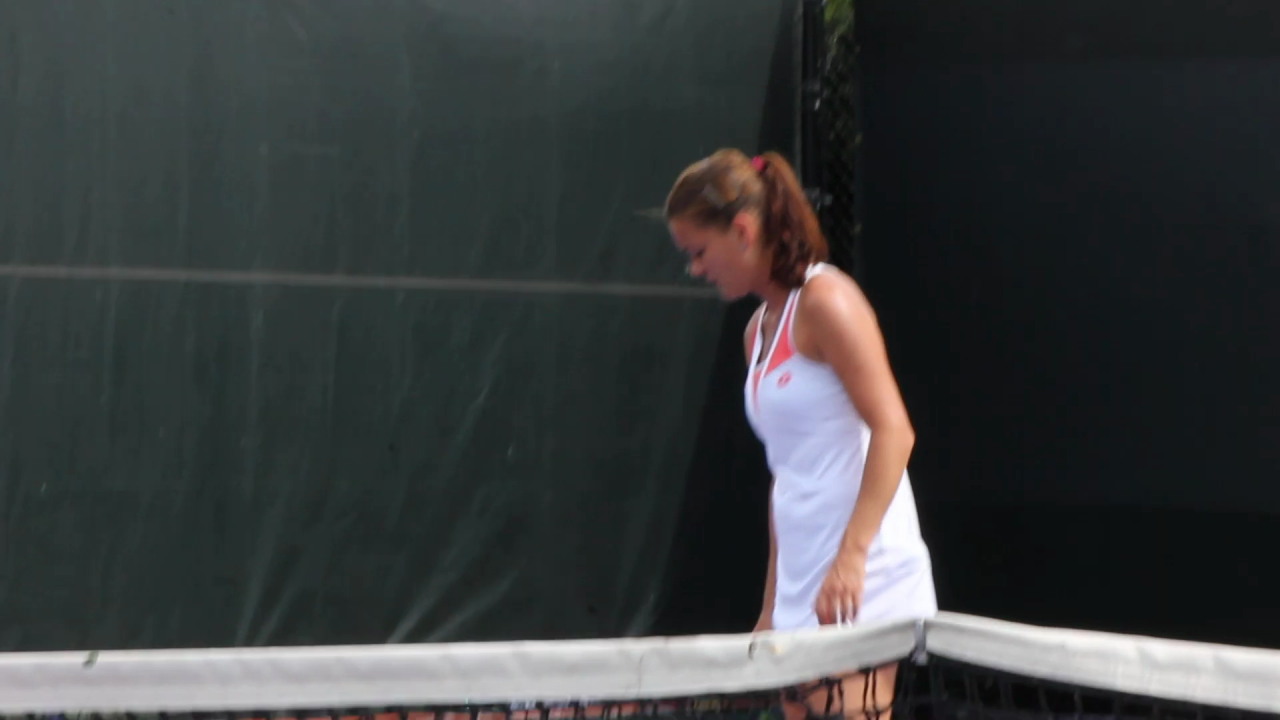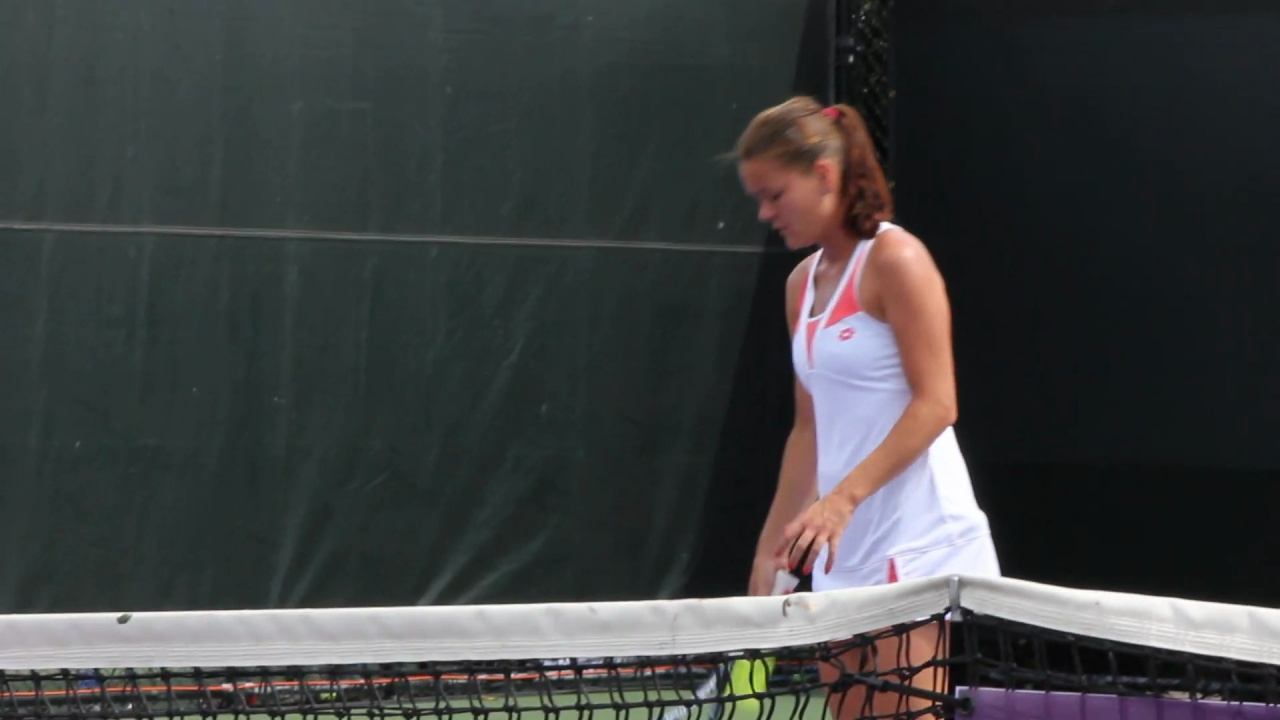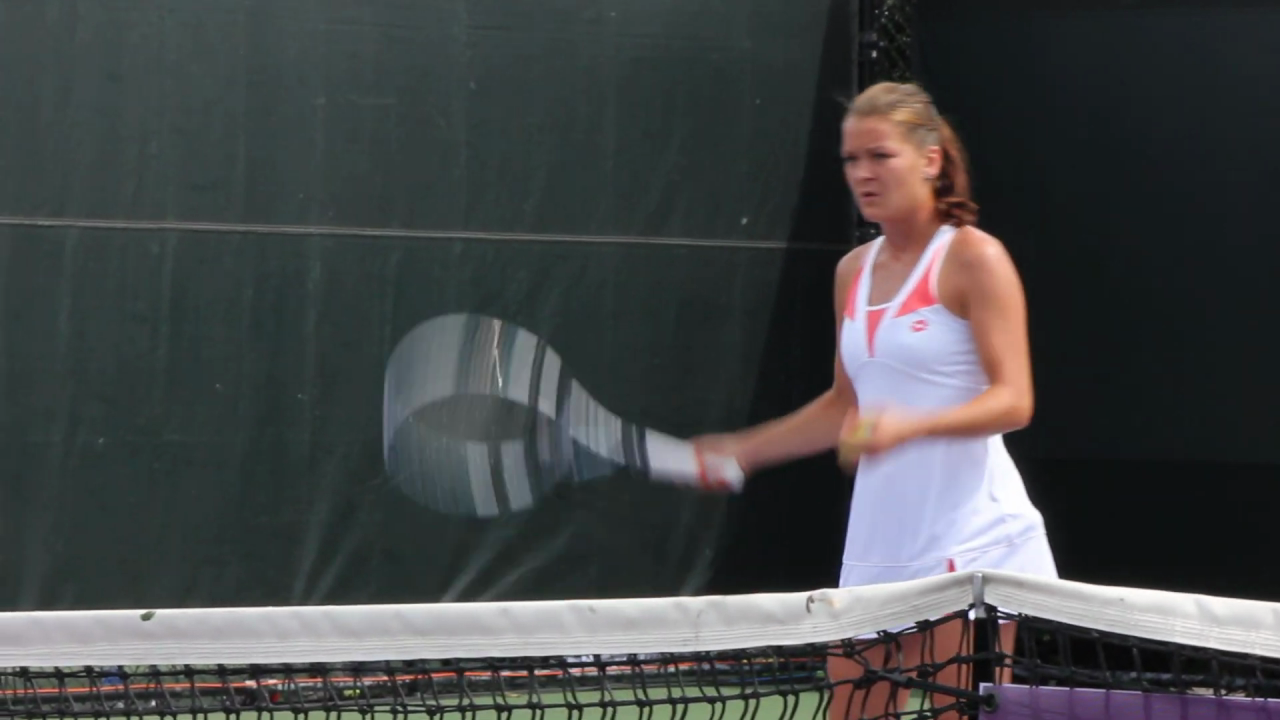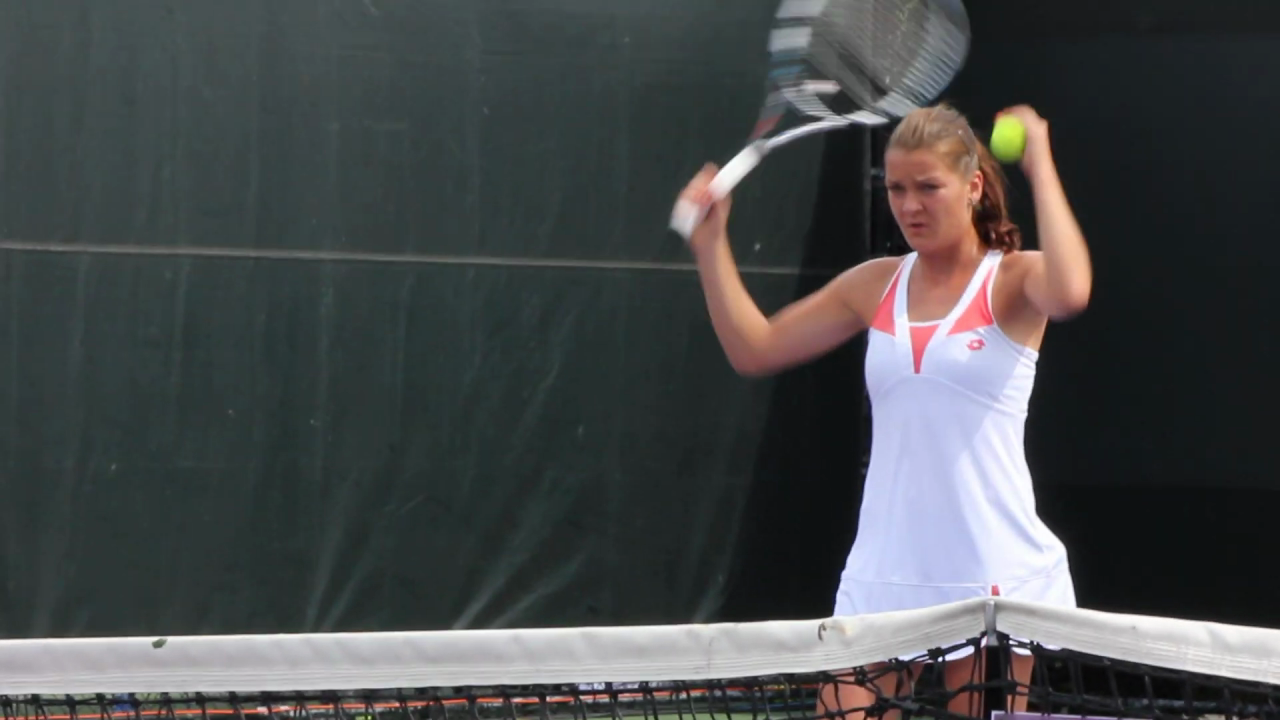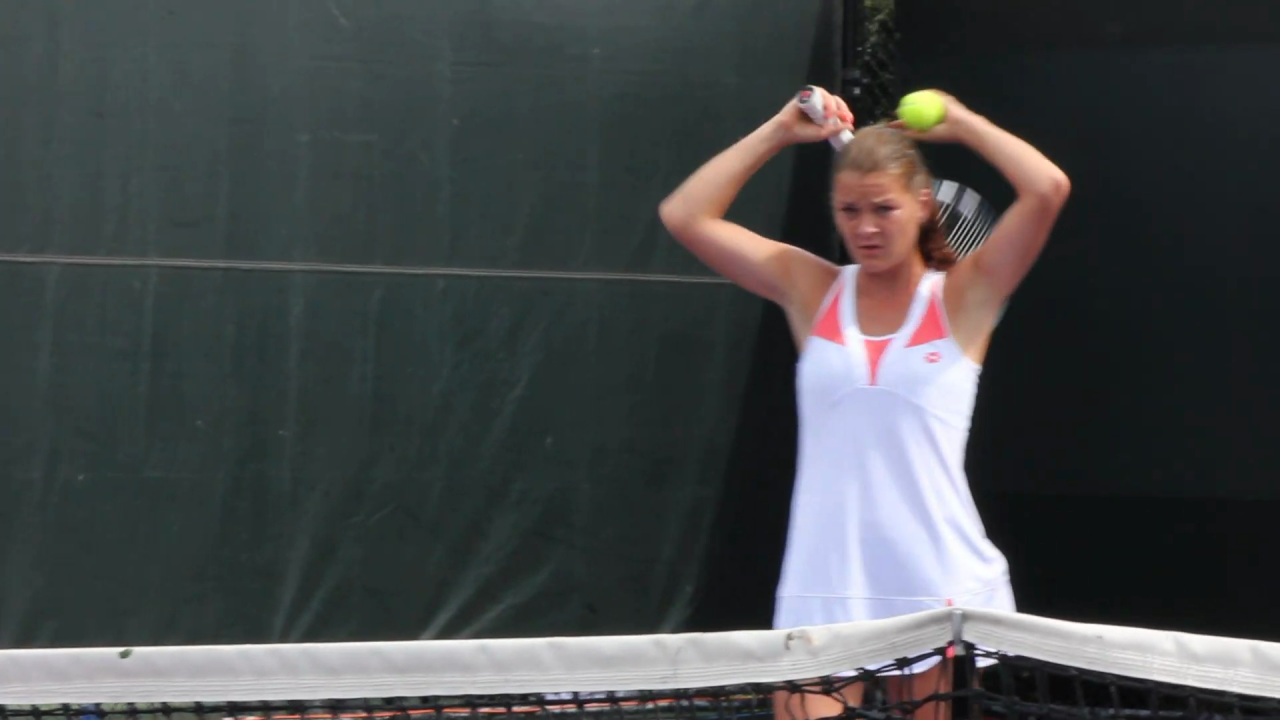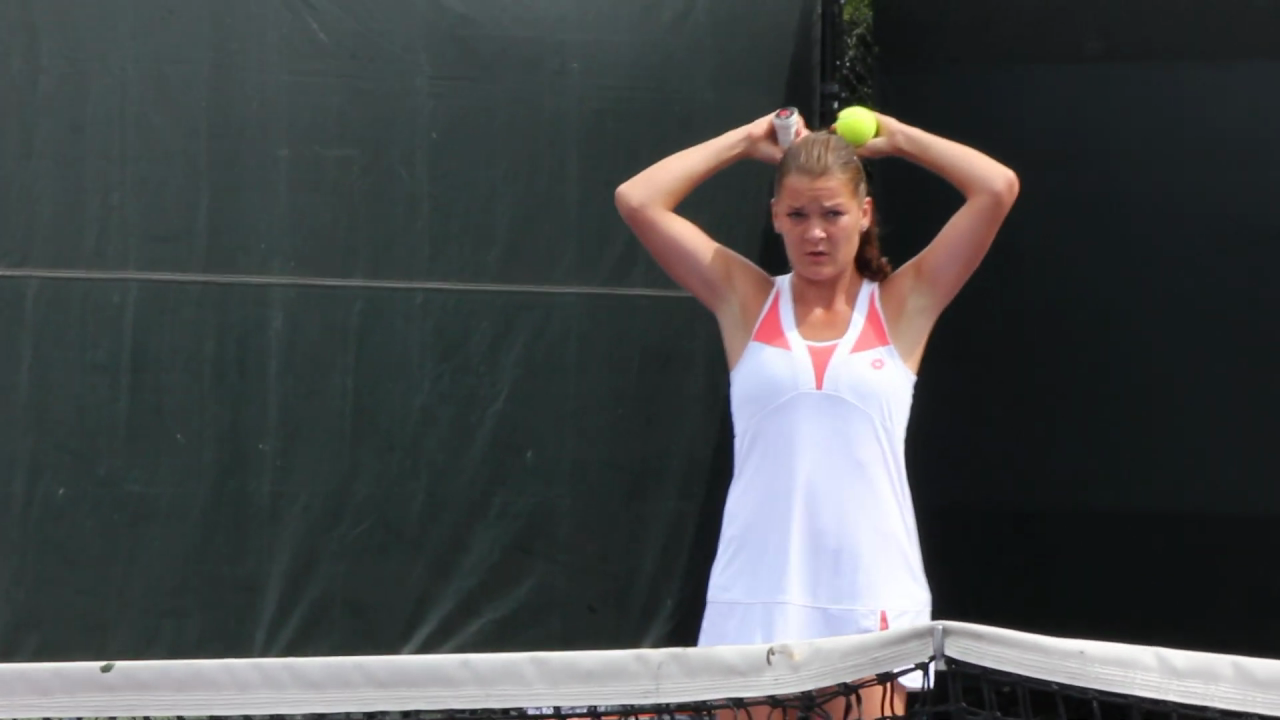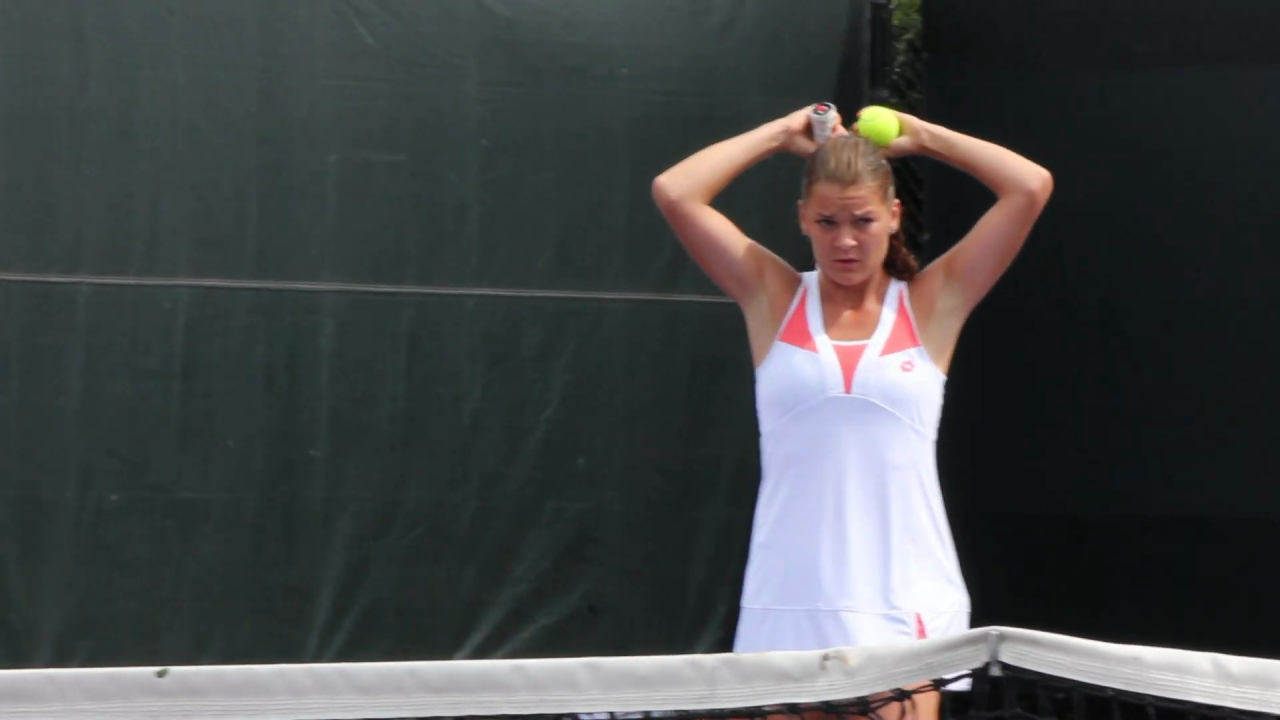
dt=0.3s
person 1, frame 1
left shoulder: (826, 300)
right shoulder: (760, 326)
left elbow: (893, 431)
left wrist: (850, 554)
right wrist: (774, 605)
left hip: (857, 579)
right hip: (806, 581)
person 1, frame 2
left shoulder: (896, 259)
right shoulder: (802, 282)
left elbow: (935, 404)
left wrist: (842, 498)
right wrist: (770, 547)
left hip: (917, 541)
right hip: (844, 547)
person 1, frame 3
left shoulder: (975, 256)
right shoulder: (855, 270)
left elbow: (1013, 401)
left wrist: (910, 425)
right wrist: (746, 449)
left hip: (969, 543)
right hip: (877, 544)
person 1, frame 4
left shoulder: (1013, 282)
right shoulder: (874, 283)
left elbow: (1070, 295)
right elbow: (753, 352)
left wrist: (1039, 169)
right wrist: (711, 234)
left hip: (992, 573)
right hip: (883, 572)
person 1, frame 5
left shoulder: (965, 295)
right shoulder: (810, 288)
left elbow: (1049, 191)
right elbow: (683, 217)
left wrist: (963, 124)
right wrist: (779, 130)
left hip: (938, 586)
right hip: (825, 586)
person 1, frame 6
left shoulder: (901, 306)
right shoulder: (744, 299)
left elbow: (999, 188)
right elbow: (635, 201)
left wrist: (895, 136)
right wrist: (745, 140)
left hip: (868, 604)
right hip: (757, 598)
person 1, frame 7
left shoulder: (930, 305)
right shoulder: (773, 298)
left elbow: (1032, 186)
right elbow: (673, 192)
left wrist: (920, 136)
right wrist: (783, 133)
left hip: (902, 608)
right hip: (790, 604)
